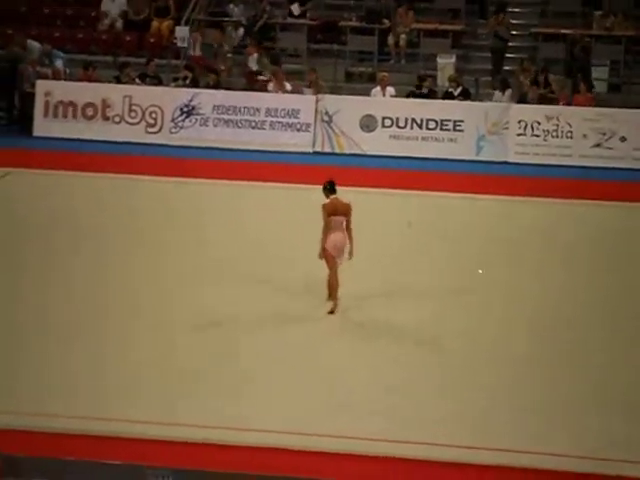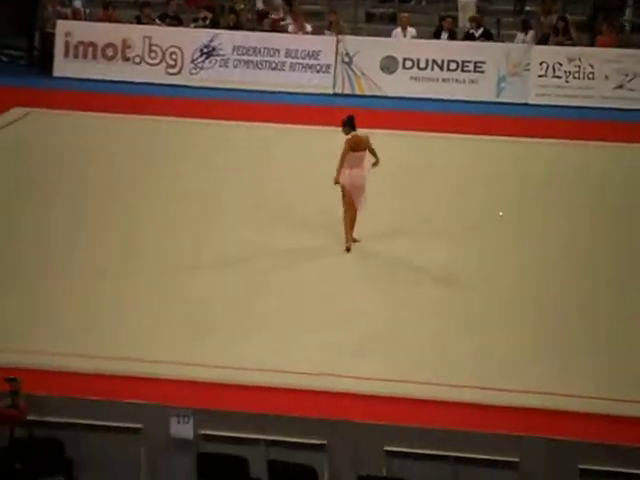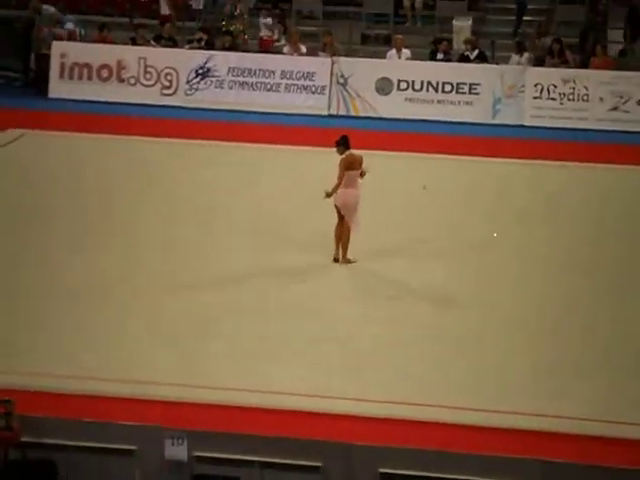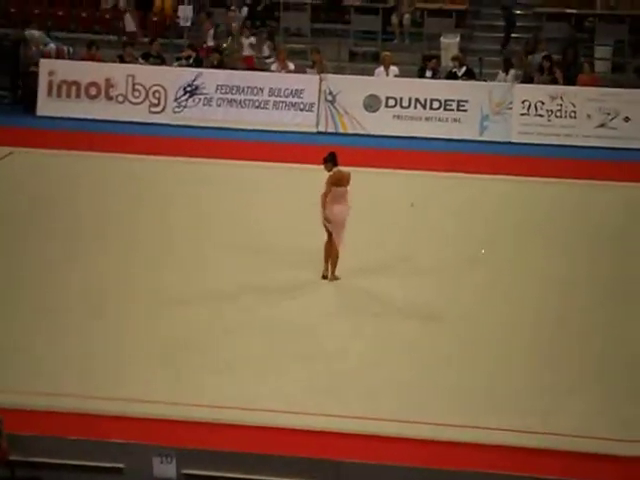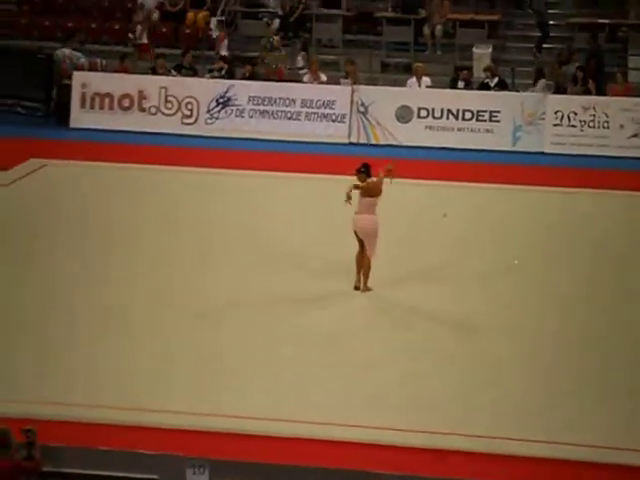
dt=0.3s
person 1, frame 1
left shoulder: (326, 206)
right shoulder: (347, 206)
left elbow: (326, 227)
right elbow: (348, 227)
left wrist: (322, 247)
right wrist: (351, 246)
left hip: (330, 239)
right hip: (341, 238)
left knee: (333, 271)
right knee: (333, 269)
left ankle: (334, 302)
right ankle: (331, 295)
person 1, frame 2
left shoulder: (349, 141)
right shoulder: (366, 139)
left elbow: (342, 159)
right elbow: (371, 149)
left wrist: (337, 175)
right wrist: (376, 160)
left hip: (347, 174)
right hip: (359, 175)
left knee: (347, 208)
right knee: (354, 207)
left ankle: (348, 239)
right ankle: (350, 236)
person 1, frame 3
left shoulder: (344, 160)
right shoulder: (359, 158)
left elbow: (340, 180)
left wrist: (332, 192)
left hip: (341, 193)
right hip: (353, 194)
left knee: (340, 222)
right knee: (347, 226)
left ankle: (337, 252)
right ankle: (344, 257)
person 1, frame 4
left shoulder: (332, 177)
right shoulder: (347, 175)
left elbow: (324, 196)
left wrist: (324, 213)
left hip: (329, 210)
right hip: (341, 211)
left knee: (329, 238)
right knee: (336, 243)
left ankle: (325, 269)
right ankle: (332, 274)
person 1, frame 5
left shoulder: (365, 187)
right shoulder: (379, 183)
left elbow: (354, 185)
right elbow: (382, 174)
left wrist: (349, 192)
right wrist: (387, 170)
left hip: (359, 220)
right hip: (371, 221)
left knee: (361, 249)
right knee: (368, 253)
left ankle: (358, 280)
right ankle: (364, 285)
